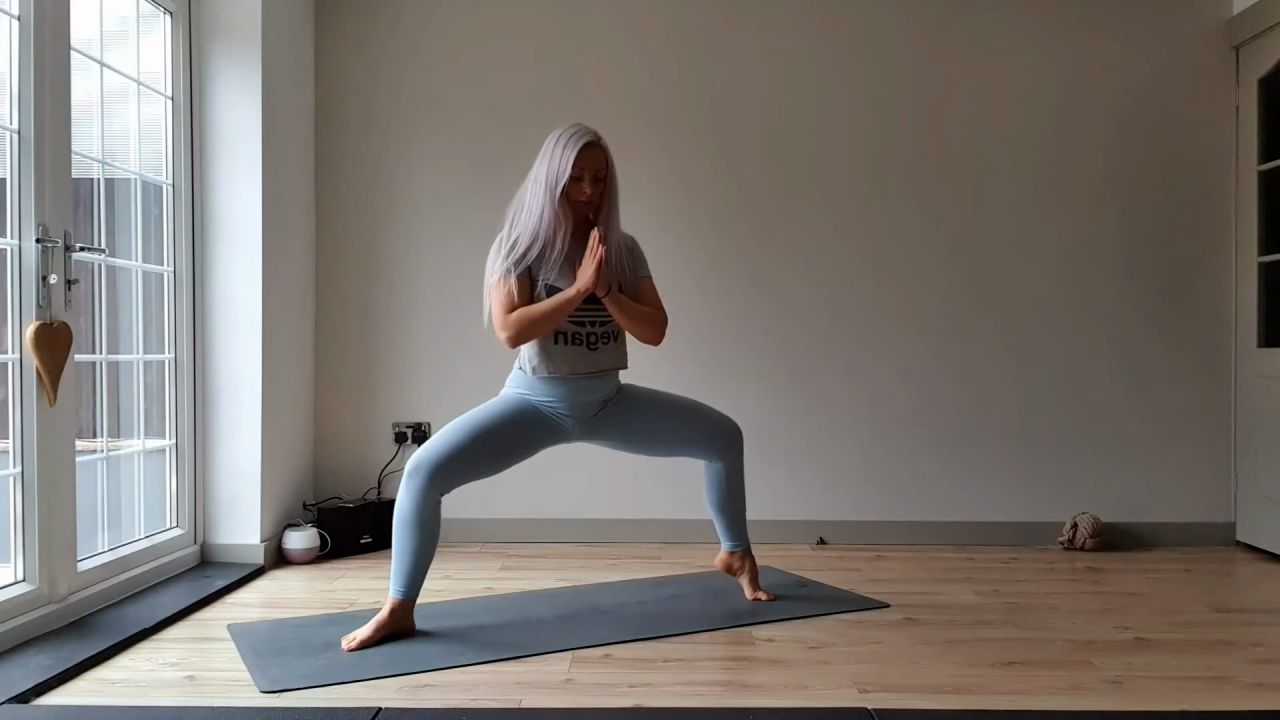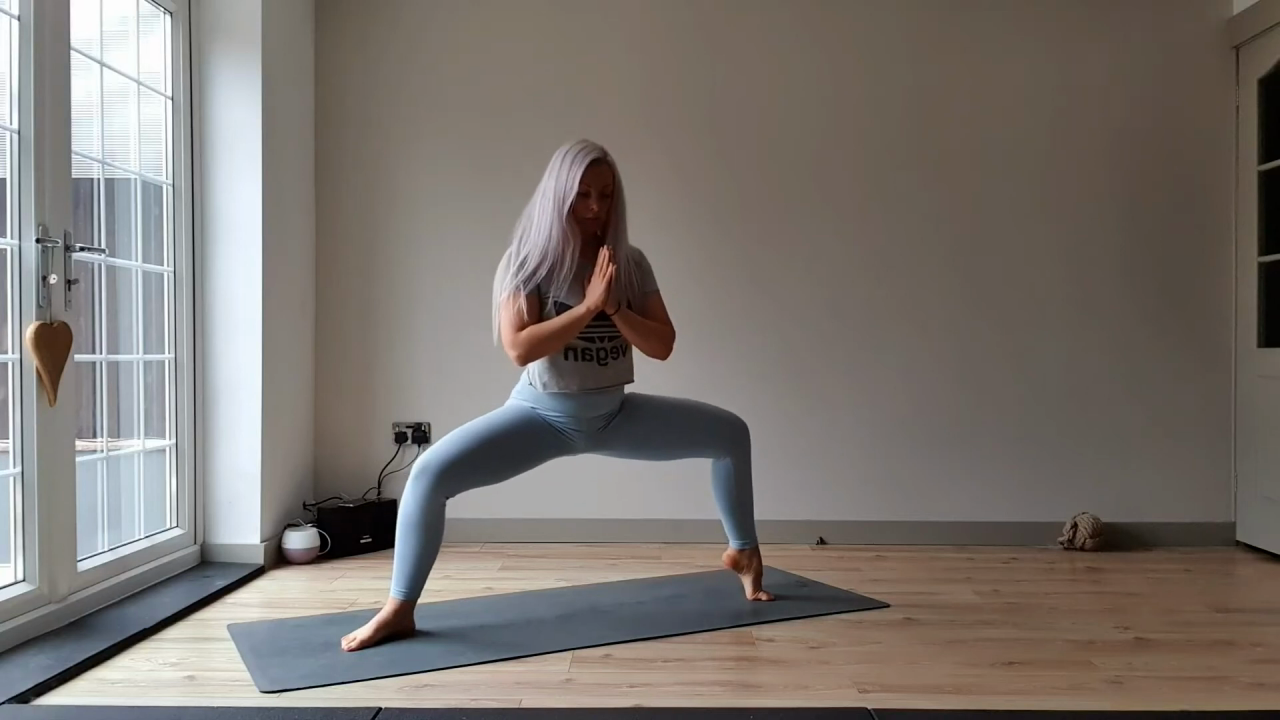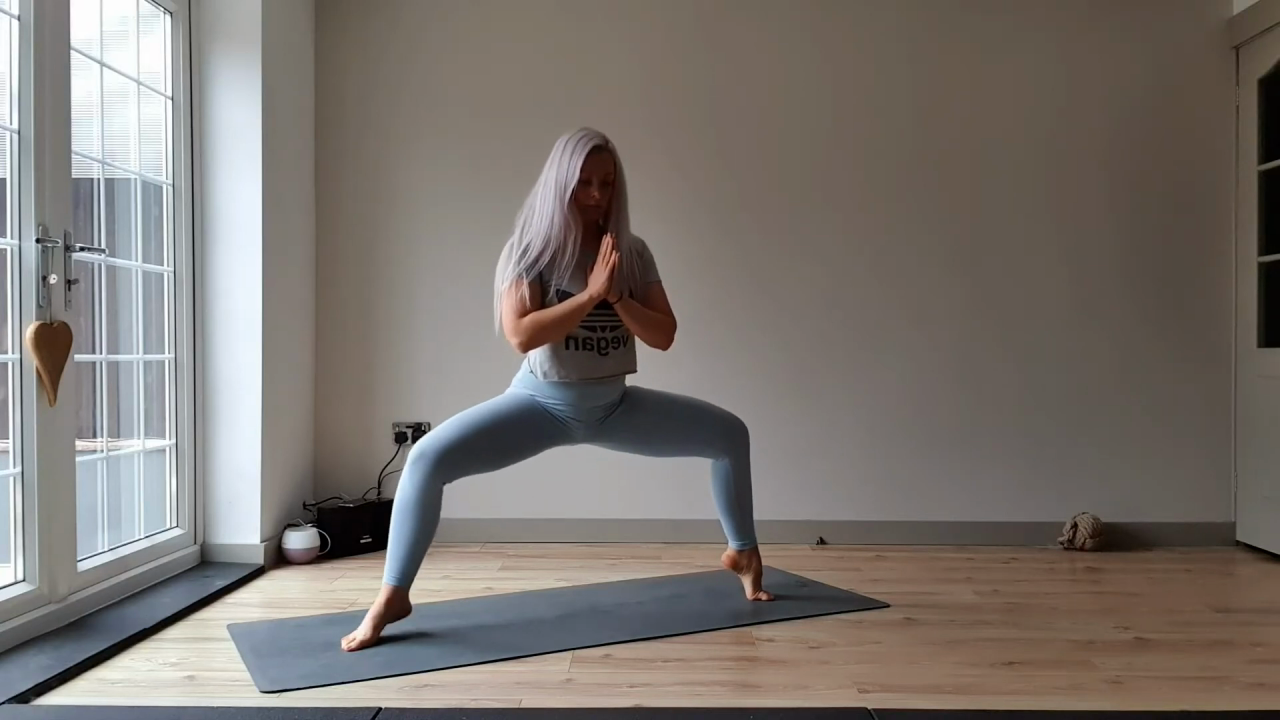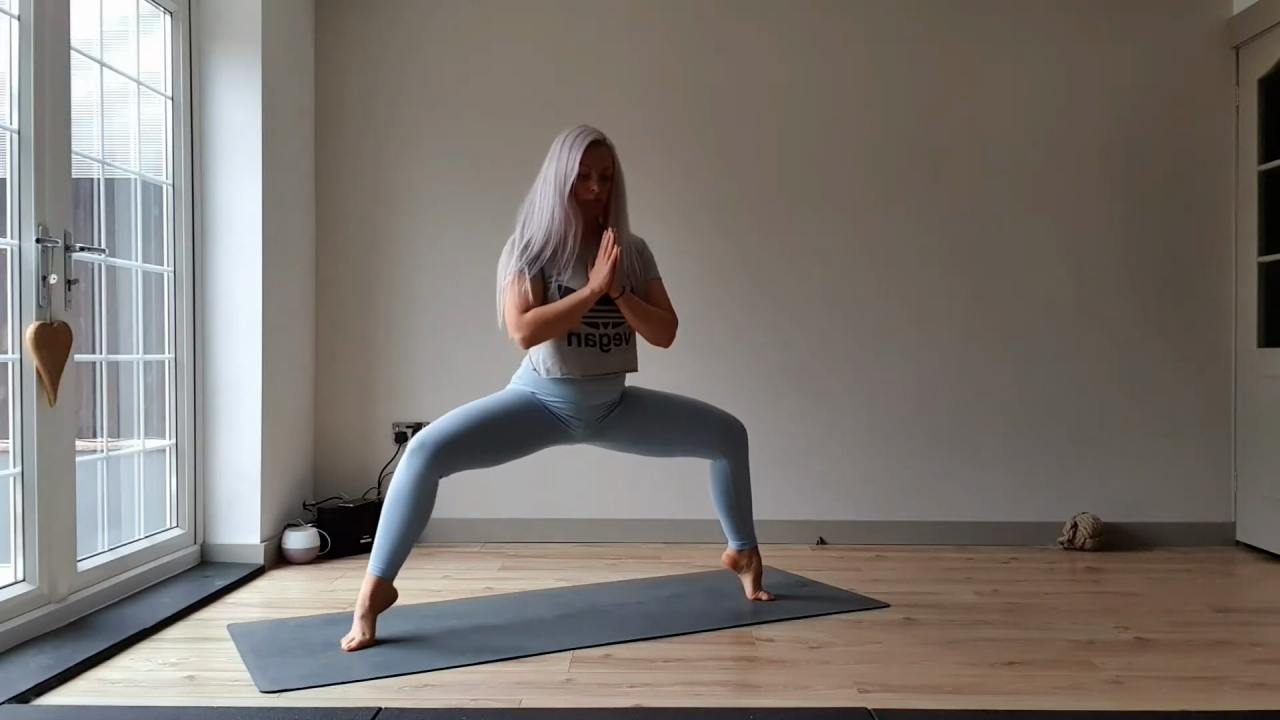
dt=0.7s
person 1, frame 1
left shoulder: (622, 248)
right shoulder: (521, 244)
left elbow: (655, 331)
right elbow: (509, 331)
left wrist: (605, 292)
right wrist: (578, 287)
left hip: (607, 400)
right hip: (535, 401)
left knee: (724, 436)
right knee: (423, 471)
left ankle: (735, 553)
right ankle: (398, 610)
person 1, frame 2
left shoulder: (630, 263)
right shoulder: (529, 260)
left elbow: (663, 346)
right elbow: (519, 348)
left wrist: (614, 309)
right wrist: (588, 307)
left hip: (614, 412)
right hip: (541, 413)
left knee: (732, 433)
right knee: (430, 472)
left ankle: (743, 552)
right ankle: (399, 609)
person 1, frame 3
left shoulder: (633, 252)
right shoulder: (531, 249)
left elbow: (664, 336)
right elbow: (520, 335)
left wrist: (617, 298)
right wrist: (590, 294)
left hip: (612, 404)
right hip: (541, 402)
left knee: (730, 433)
right knee: (429, 457)
left ankle: (743, 553)
right ankle: (393, 595)
person 1, frame 4
left shoulder: (633, 251)
right shoulder: (532, 246)
left elbow: (666, 333)
right elbow: (523, 331)
left wrist: (619, 293)
right wrist: (592, 289)
left hip: (612, 403)
right hip: (541, 400)
left knee: (729, 434)
right knee: (426, 451)
left ankle: (742, 551)
right ankle: (377, 586)
